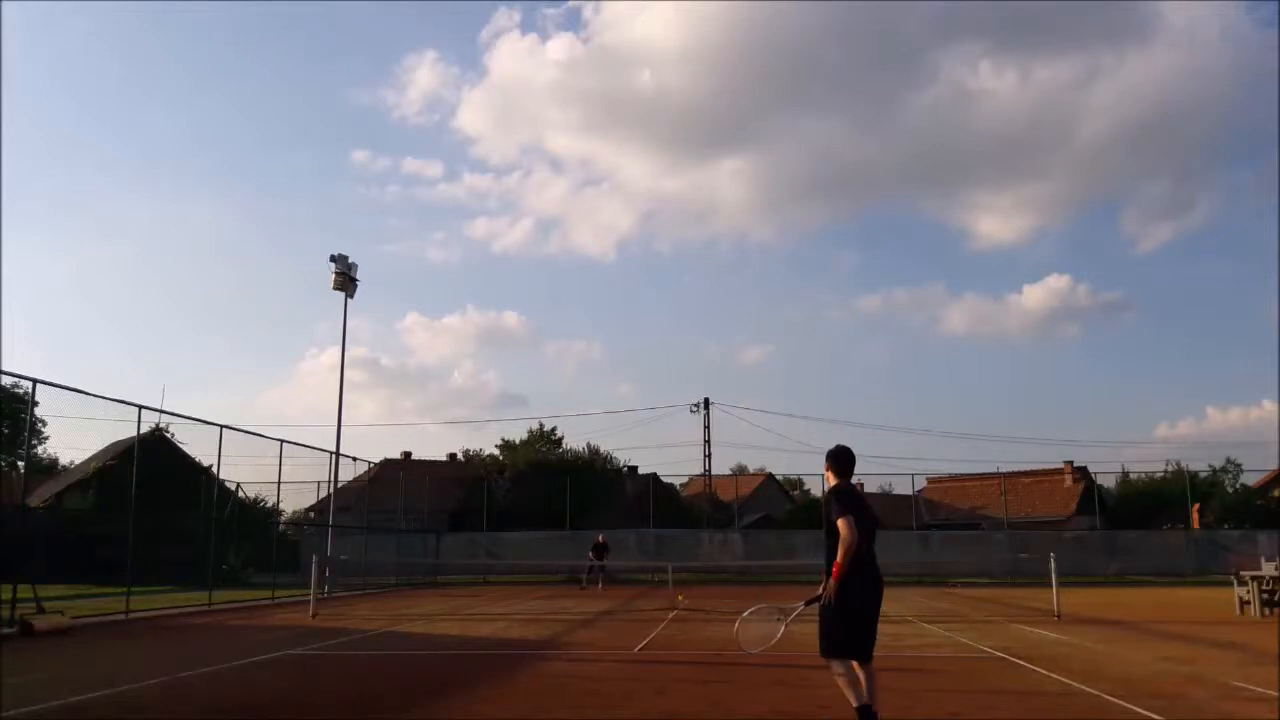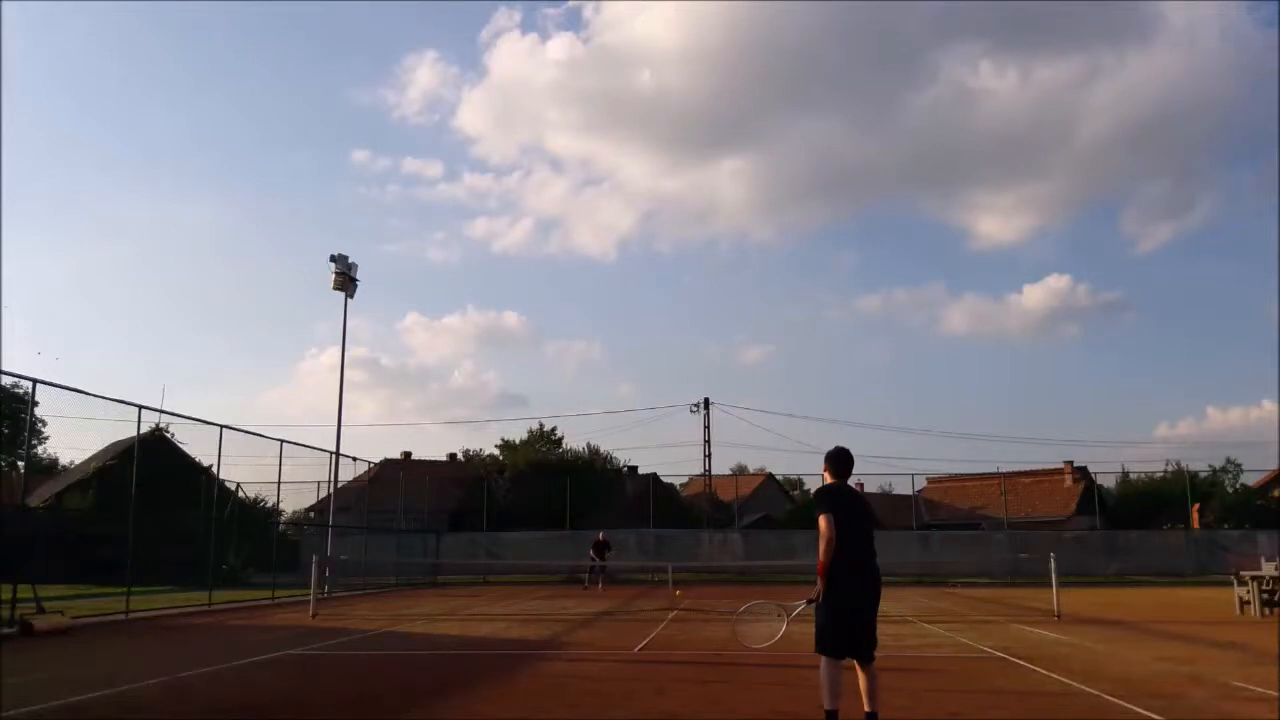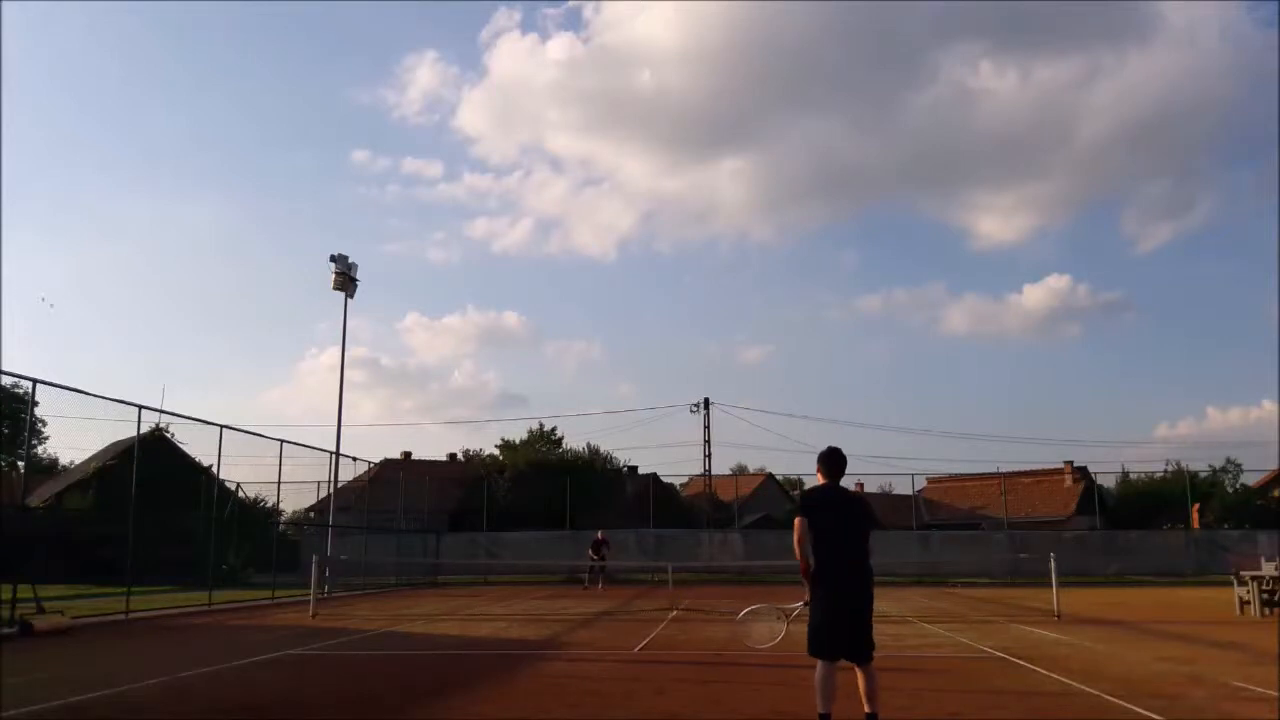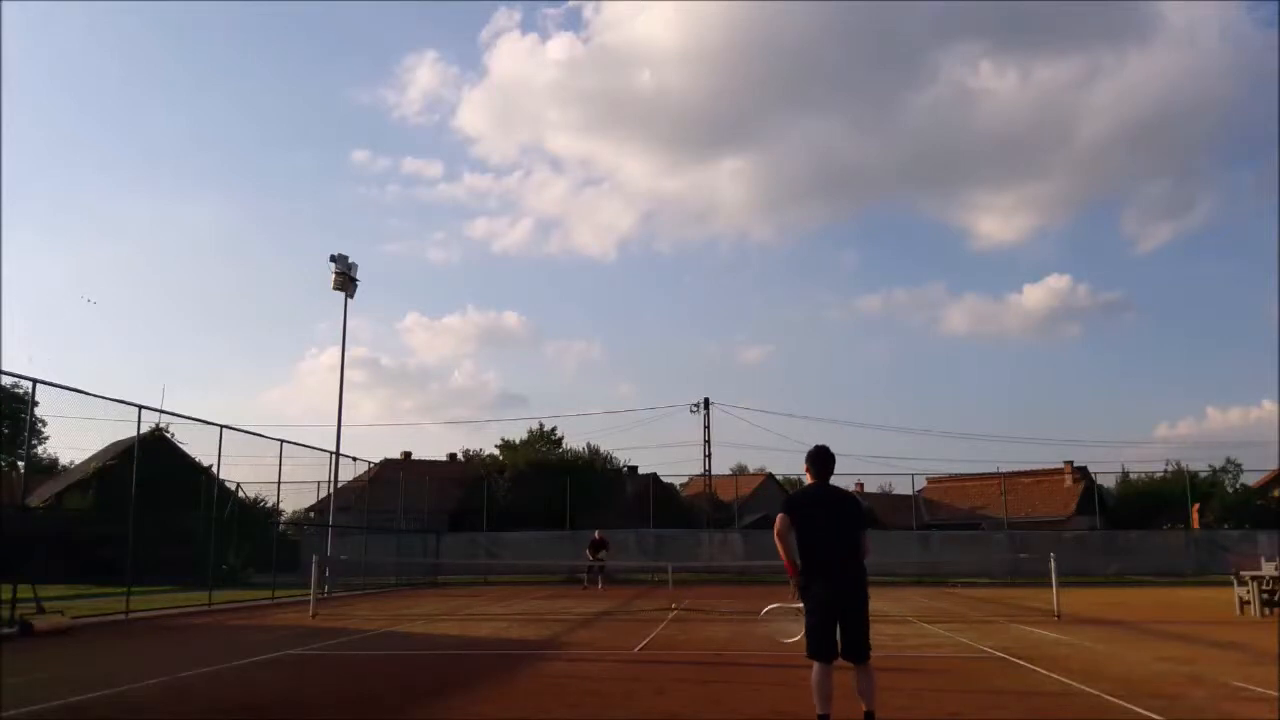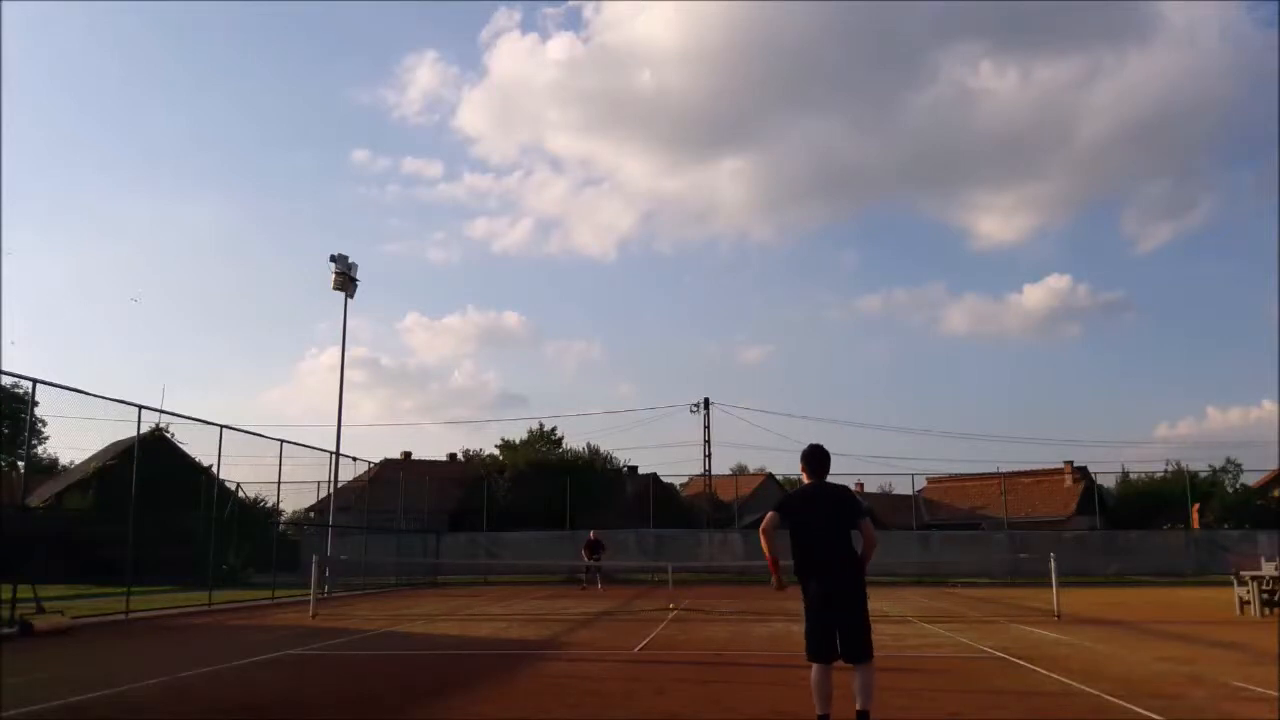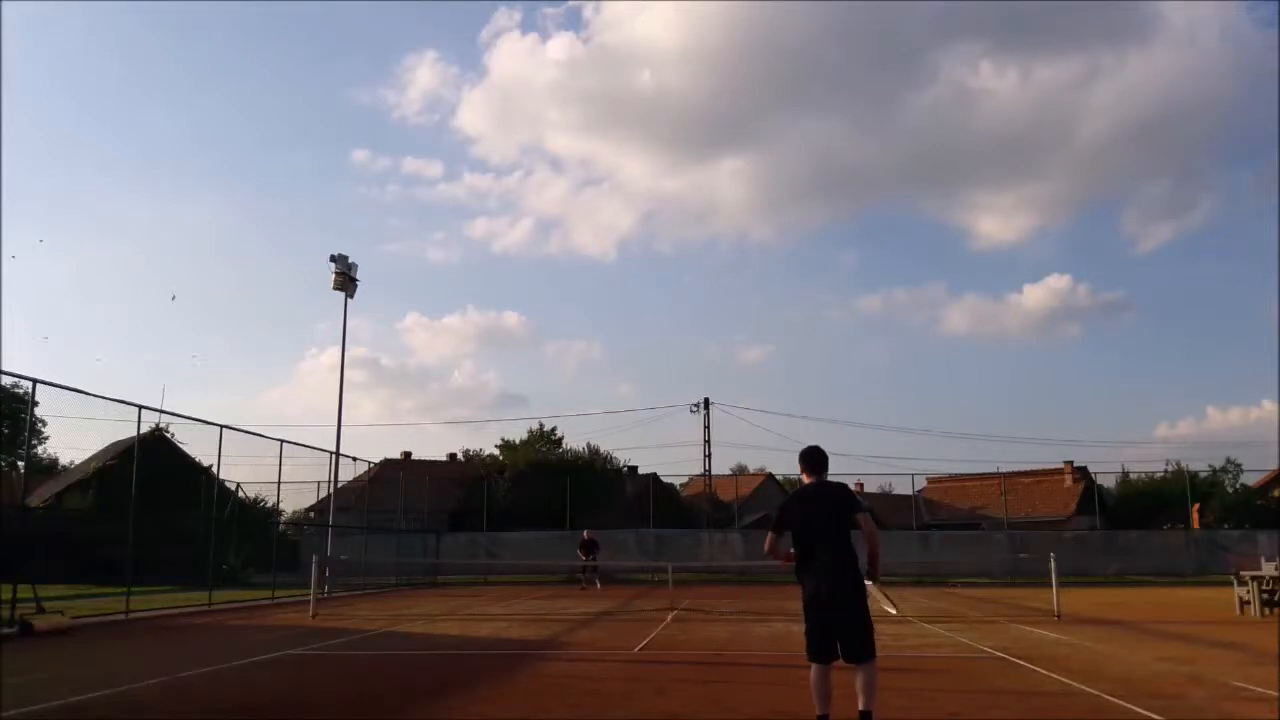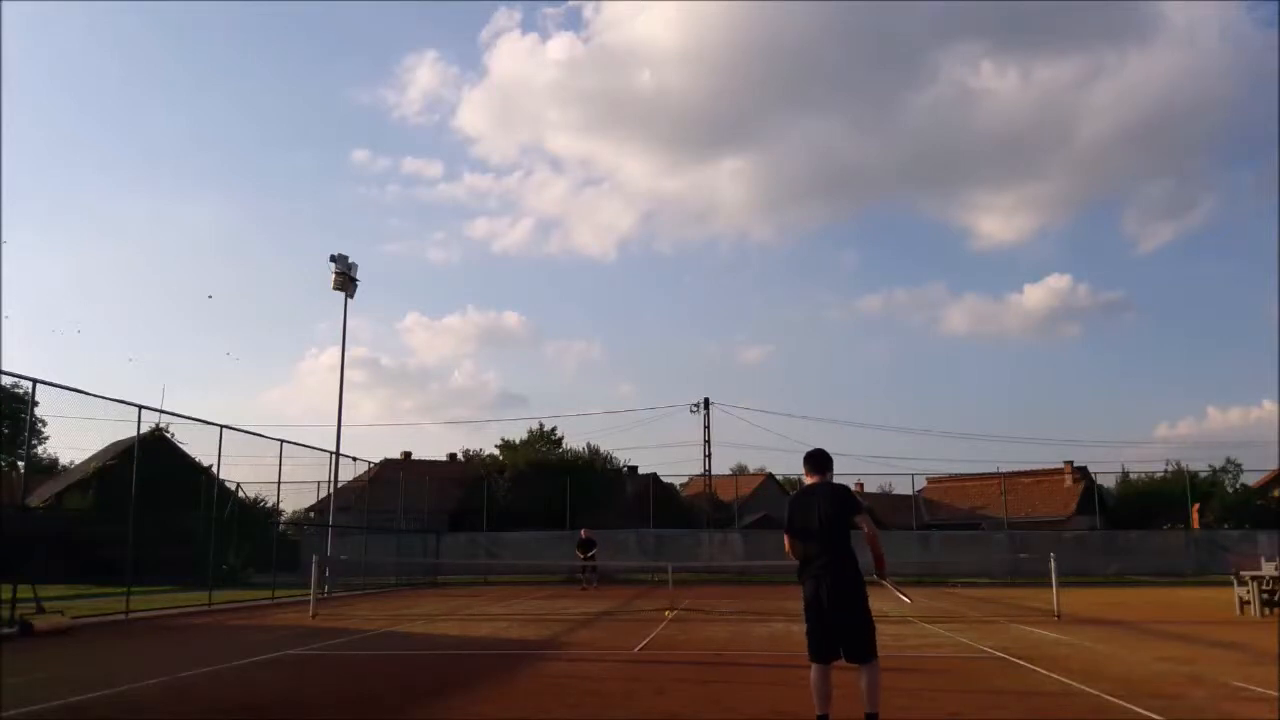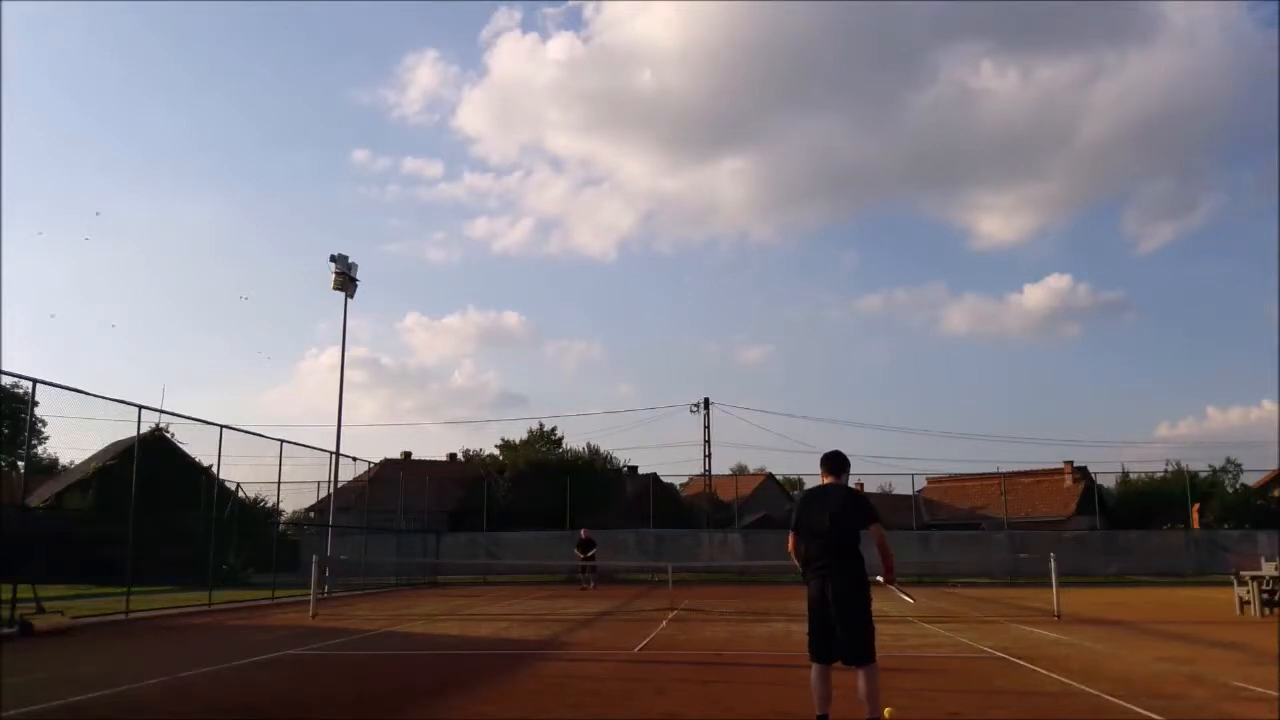
dt=0.2s
person 1, frame 1
left shoulder: (836, 494)
right shoulder: (856, 496)
left elbow: (849, 537)
left wrist: (834, 576)
right wrist: (832, 576)
left hip: (847, 587)
right hip: (868, 583)
left knee: (837, 657)
right knee: (861, 658)
person 1, frame 2
left shoulder: (825, 494)
right shoulder: (860, 499)
left elbow: (828, 535)
left wrist: (822, 576)
left hip: (840, 584)
right hip: (868, 582)
left knee: (829, 656)
right knee: (864, 657)
person 1, frame 3
left shoulder: (809, 497)
right shoulder: (859, 501)
left elbow: (800, 536)
right elbow: (865, 545)
left wrist: (808, 575)
left hip: (828, 585)
right hip: (861, 584)
left knee: (825, 660)
right knee: (863, 659)
person 1, frame 4
left shoulder: (796, 500)
right shoulder: (850, 499)
left elbow: (780, 531)
right elbow: (864, 547)
left wrist: (794, 572)
left hip: (819, 585)
right hip: (854, 583)
left knee: (822, 661)
right knee: (861, 658)
person 1, frame 5
left shoulder: (791, 500)
right shoulder: (845, 495)
left elbow: (765, 529)
right elbow: (871, 538)
left wrist: (775, 570)
left hip: (815, 586)
right hip: (849, 582)
left knee: (821, 661)
right knee: (862, 659)
person 1, frame 6
left shoulder: (791, 502)
right shoulder: (841, 492)
left elbow: (770, 548)
right elbow: (870, 531)
left wrist: (790, 556)
right wrist: (873, 565)
left hip: (812, 585)
right hip: (846, 580)
left knee: (820, 660)
right knee: (864, 658)
person 1, frame 7
left shoulder: (794, 501)
right shoulder: (840, 493)
left elbow: (791, 549)
right elbow: (869, 531)
right wrist: (880, 564)
left hip: (811, 583)
right hip: (844, 580)
left knee: (820, 660)
right knee: (866, 658)
person 1, frame 8
left shoulder: (805, 500)
right shoulder: (854, 497)
left elbow: (793, 548)
right elbow: (880, 539)
right wrist: (889, 570)
left hip: (816, 583)
right hip: (850, 582)
left knee: (821, 661)
right knee: (864, 661)
